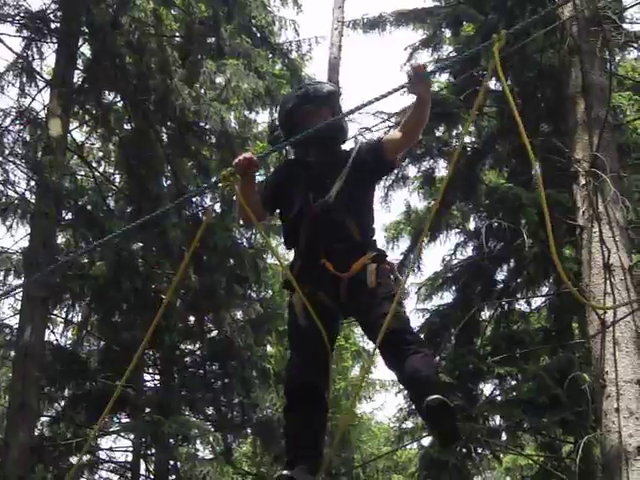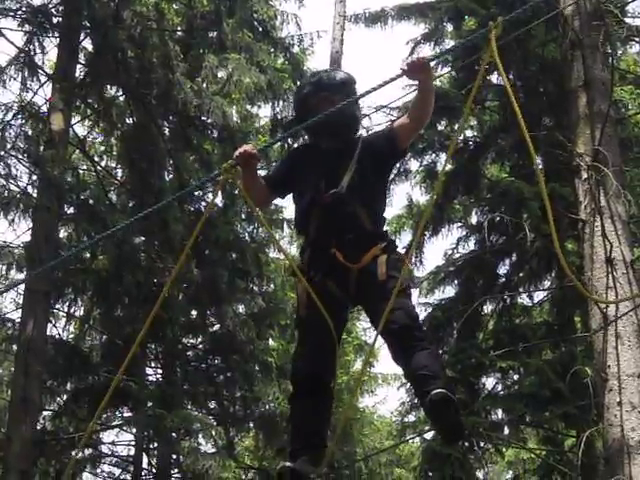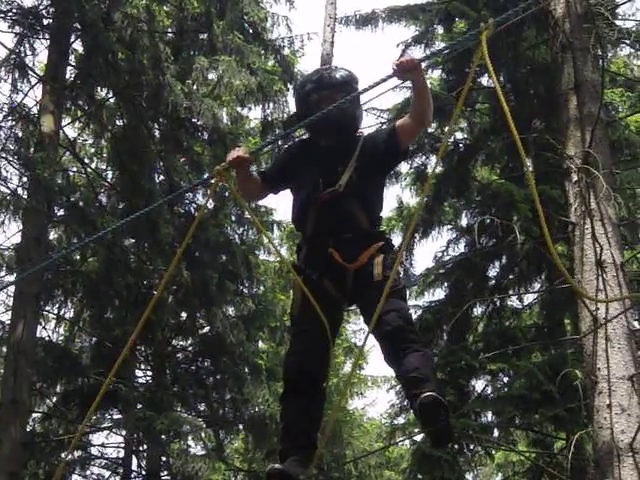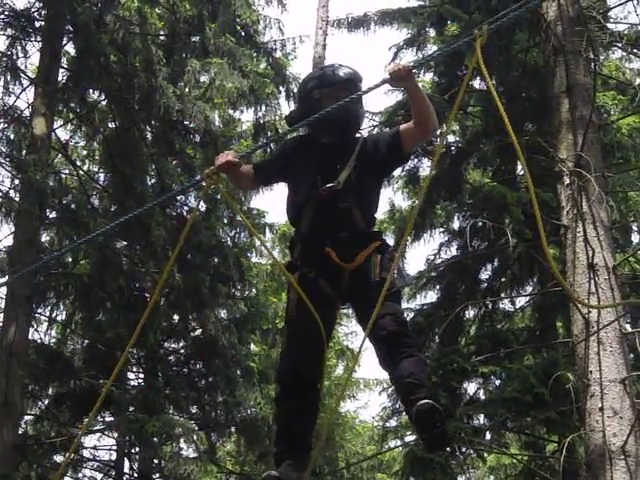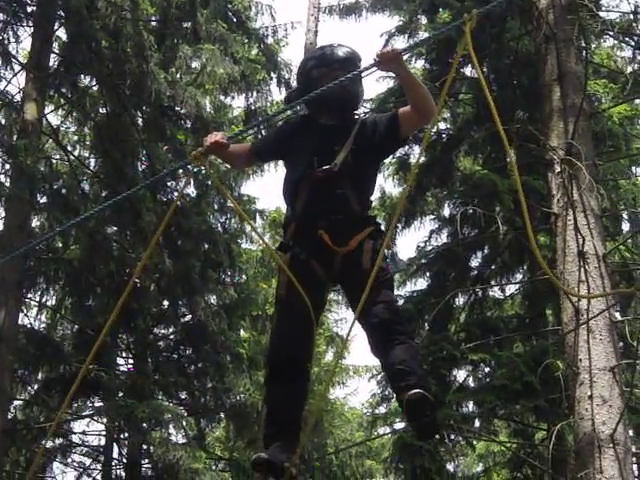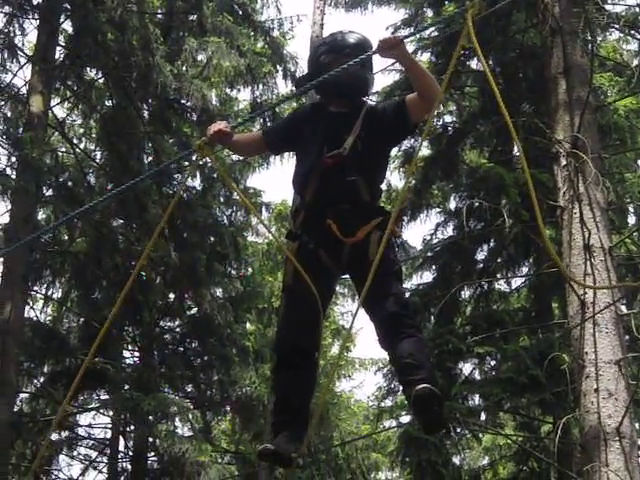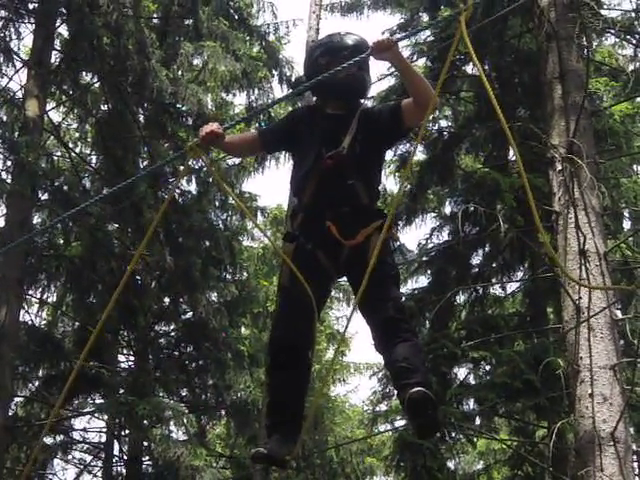
dt=0.7s
person 1, frame 1
left shoulder: (359, 159)
right shoulder: (289, 173)
left elbow: (406, 135)
right elbow: (252, 214)
left wrist: (422, 95)
right wrist: (247, 179)
left hip: (364, 271)
right hip: (312, 281)
left knee: (396, 335)
right knee: (305, 372)
person 1, frame 2
left shoulder: (372, 147)
right shoulder: (301, 159)
left elbow: (415, 120)
right elbow: (260, 198)
left wrist: (424, 82)
right wrist: (248, 169)
left hip: (374, 261)
right hip: (321, 269)
left knee: (403, 327)
right knee: (312, 361)
person 1, frame 3
left shoulder: (372, 145)
right shoulder: (300, 154)
left elbow: (419, 119)
right elbow: (256, 191)
left wrist: (417, 79)
right wrist: (242, 169)
left hip: (370, 260)
right hip: (318, 267)
left knee: (396, 328)
right knee: (305, 359)
person 1, frame 4
left shoulder: (371, 147)
right shoulder: (298, 150)
left elbow: (425, 128)
right elbow: (250, 179)
left wrist: (410, 86)
right wrist: (232, 168)
left hip: (365, 260)
right hip: (312, 266)
left knee: (391, 332)
right knee: (299, 362)
person 1, frame 5
left shoulder: (370, 129)
right shoulder: (296, 131)
left elbow: (424, 112)
right elbow: (246, 155)
left wrist: (400, 70)
right wrist: (221, 148)
left hip: (358, 244)
right hip: (304, 248)
left knee: (384, 319)
right knee: (288, 345)
right ankle: (279, 443)
person 1, frame 6
left shoulder: (379, 117)
right shoulder: (306, 119)
left elbow: (430, 99)
right elbow: (257, 143)
left wrist: (403, 57)
right wrist: (226, 137)
left hip: (367, 235)
right hip: (313, 238)
left knee: (393, 312)
right knee: (296, 334)
right ankle: (287, 433)
person 1, frame 7
left shoulder: (374, 119)
right shoulder: (302, 121)
left elbow: (425, 104)
right elbow: (252, 143)
left wrist: (396, 60)
right wrist: (219, 139)
left hip: (364, 236)
right hip: (309, 240)
left knee: (389, 315)
right knee: (289, 335)
right ankle: (281, 435)
